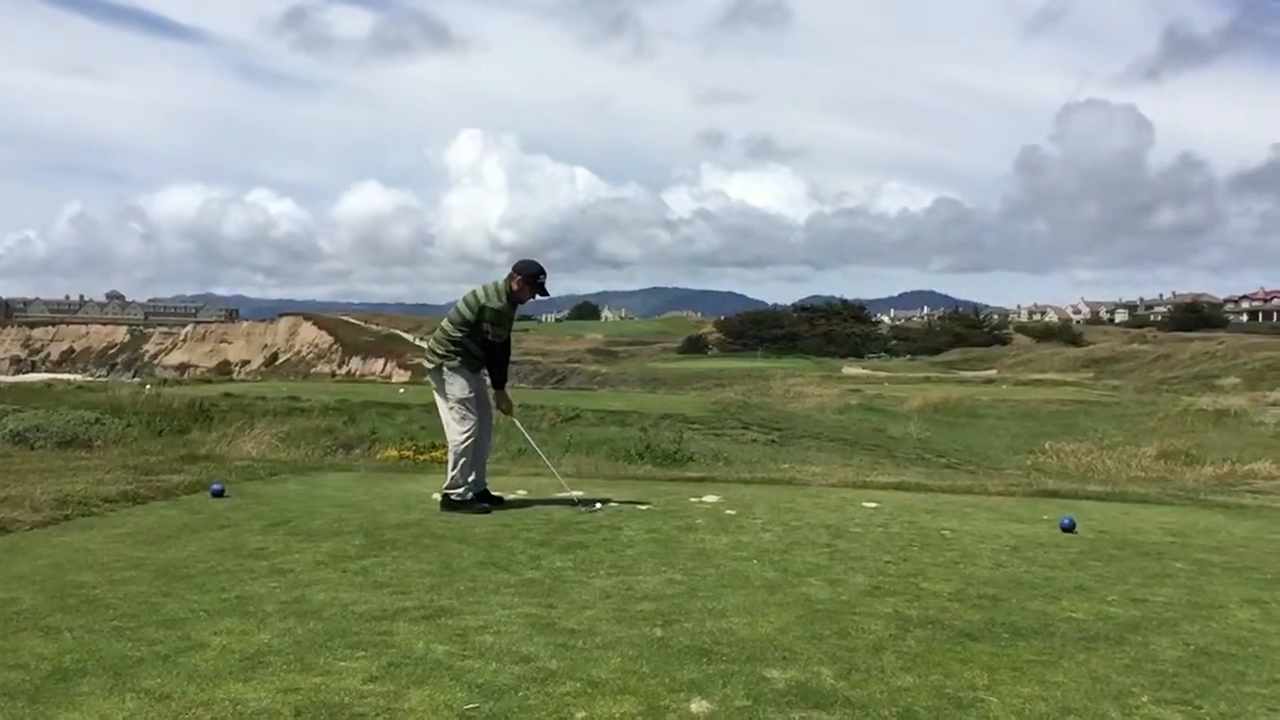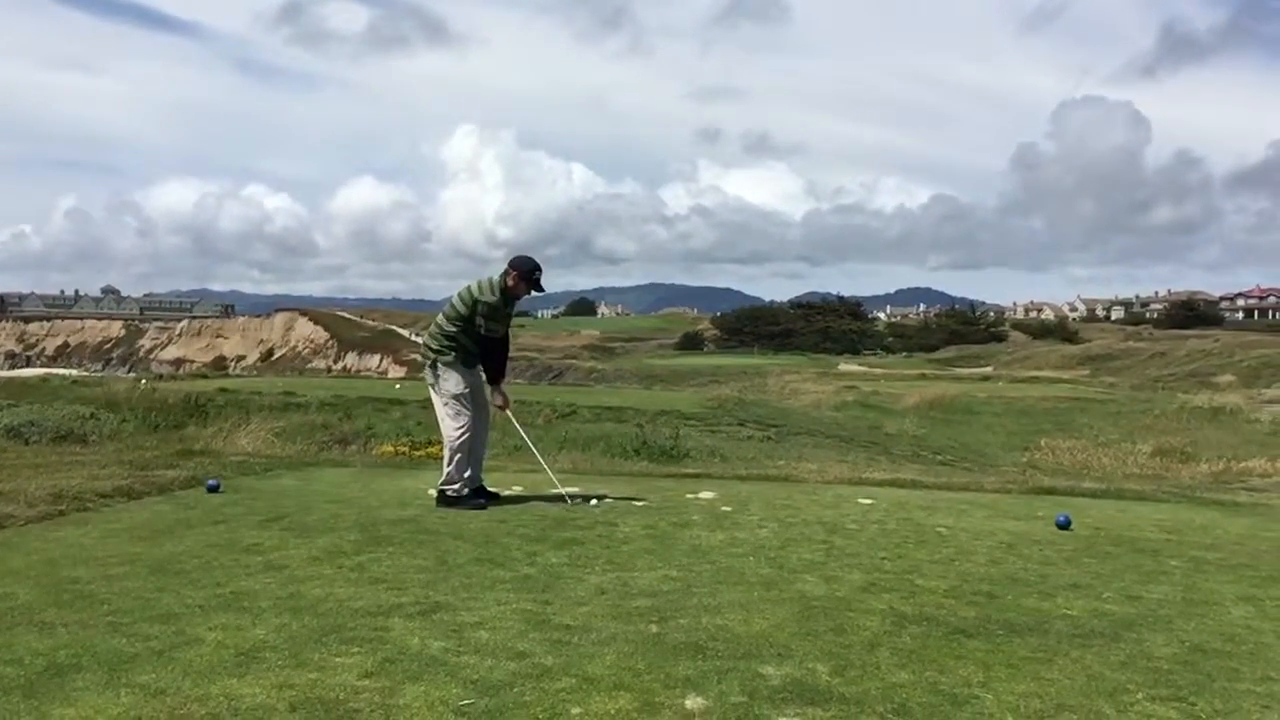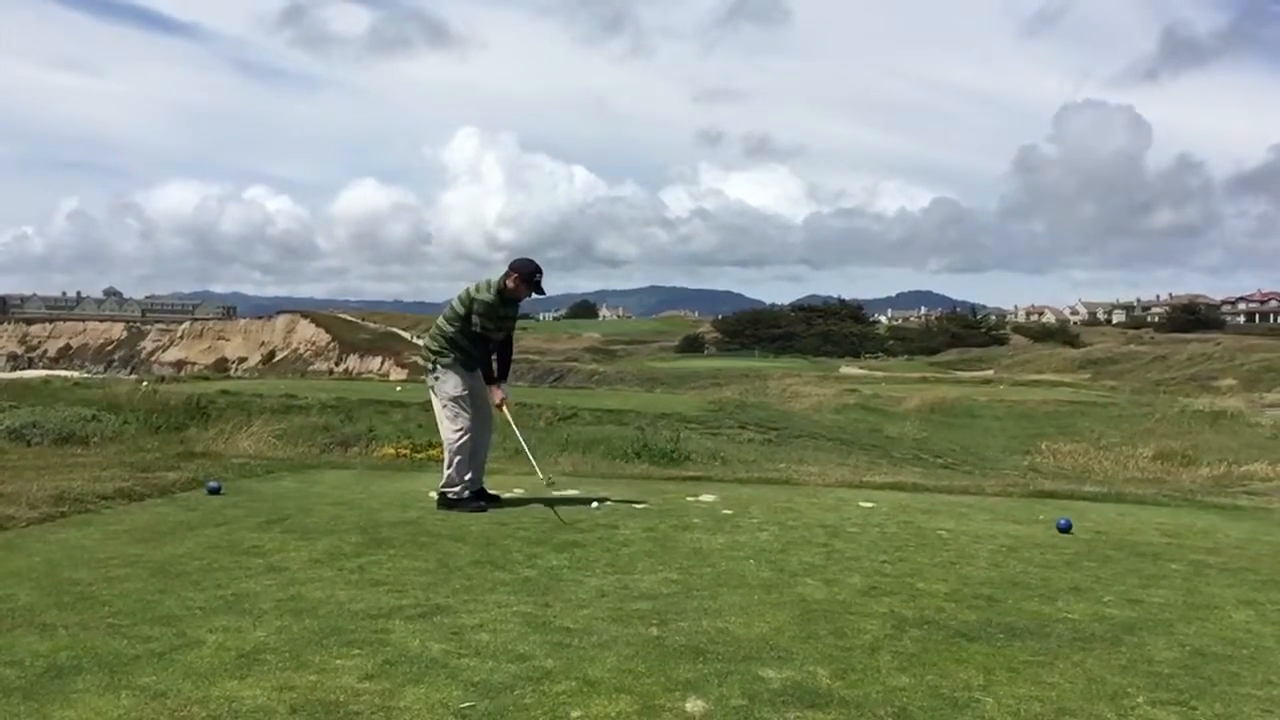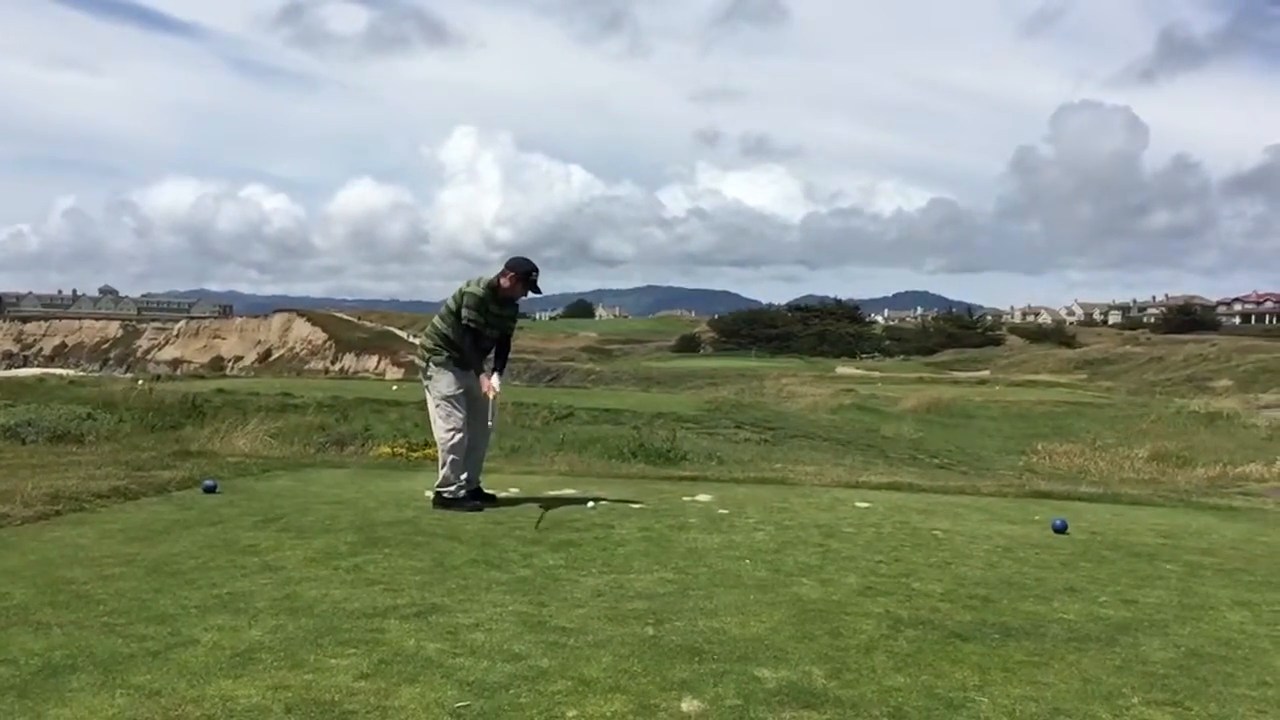
dt=0.5s
person 1, frame 1
left shoulder: (504, 299)
right shoulder: (496, 303)
left elbow: (502, 347)
right elbow: (492, 349)
left wrist: (500, 387)
right wrist: (500, 391)
left hip: (466, 363)
right hip: (449, 362)
left knee: (482, 425)
right knee: (465, 426)
left ankle: (476, 488)
right ankle: (455, 495)
person 1, frame 2
left shoulder: (505, 298)
right shoulder: (489, 297)
left elbow: (501, 342)
right elbow: (486, 345)
left wrist: (499, 381)
right wrist: (495, 387)
left hip: (463, 359)
right hip: (444, 357)
left knee: (479, 421)
right knee: (459, 422)
left ankle: (471, 484)
right ankle: (450, 491)
person 1, frame 3
left shoulder: (510, 304)
right shoulder: (486, 297)
left elbow: (505, 344)
right elbow: (480, 344)
left wrist: (501, 382)
right wrist: (492, 385)
left hip: (467, 363)
right hip: (445, 359)
left knee: (482, 424)
right knee: (460, 425)
left ankle: (472, 487)
right ankle: (451, 493)
person 1, frame 4
left shoulder: (510, 306)
right shoulder: (477, 293)
left elbow: (503, 342)
right elbow: (468, 337)
left wrist: (496, 373)
right wrist: (481, 375)
left hip: (465, 363)
right hip: (440, 358)
left knee: (480, 423)
right knee: (453, 424)
left ankle: (469, 486)
right ankle: (447, 492)
